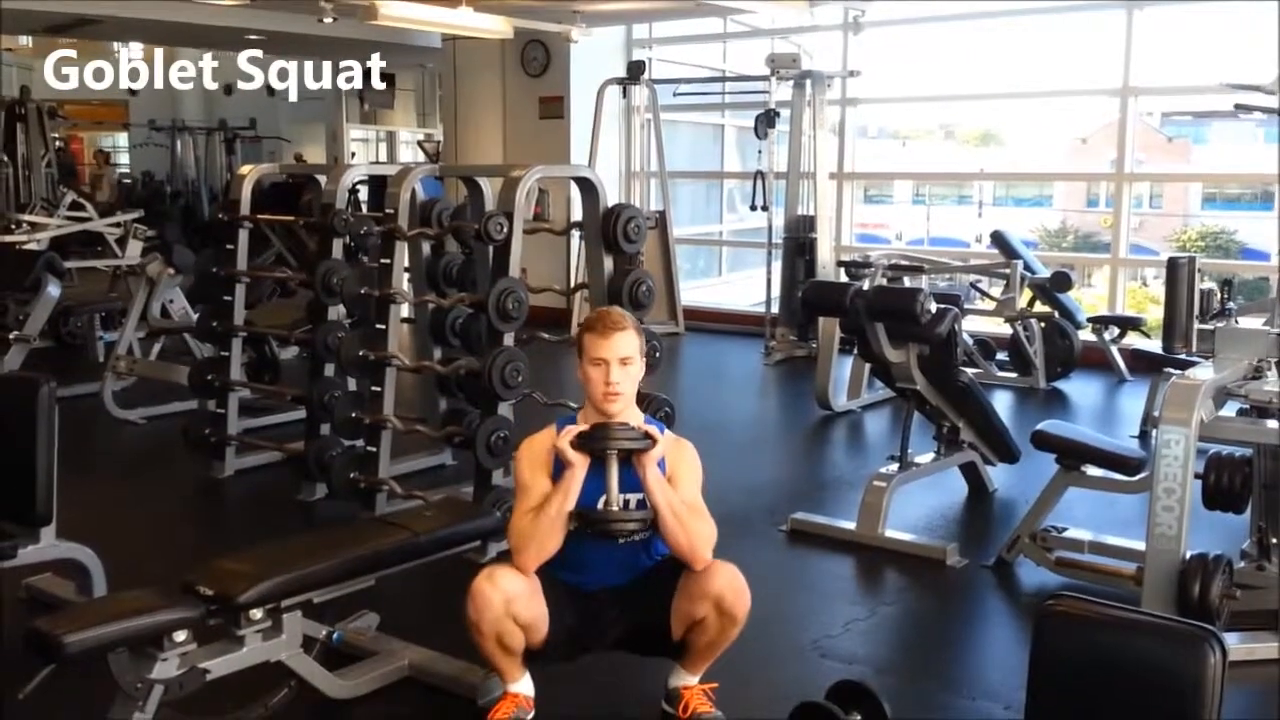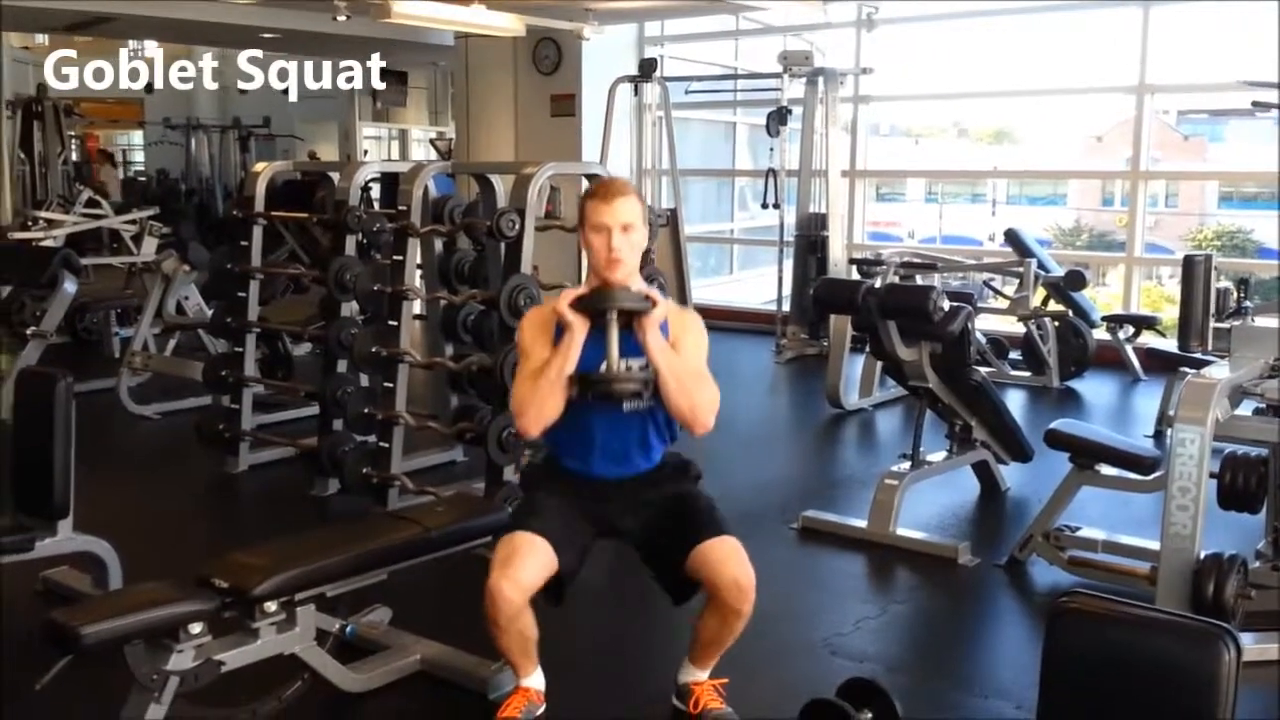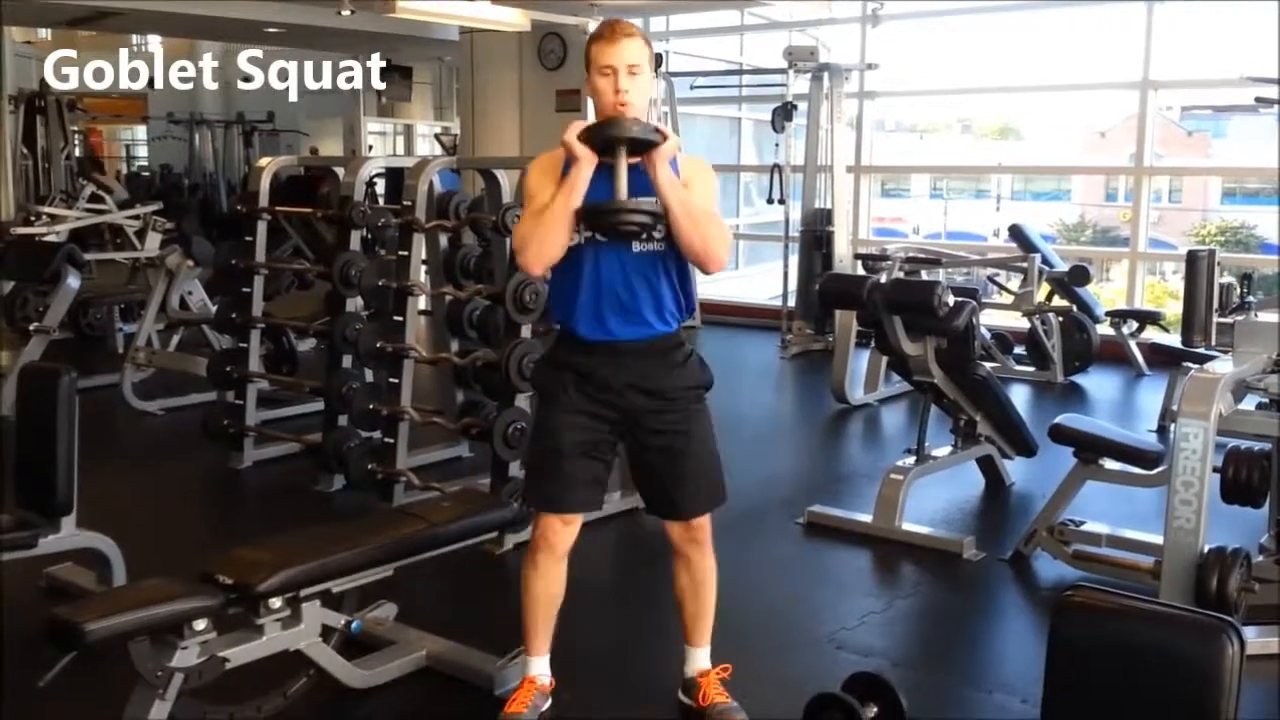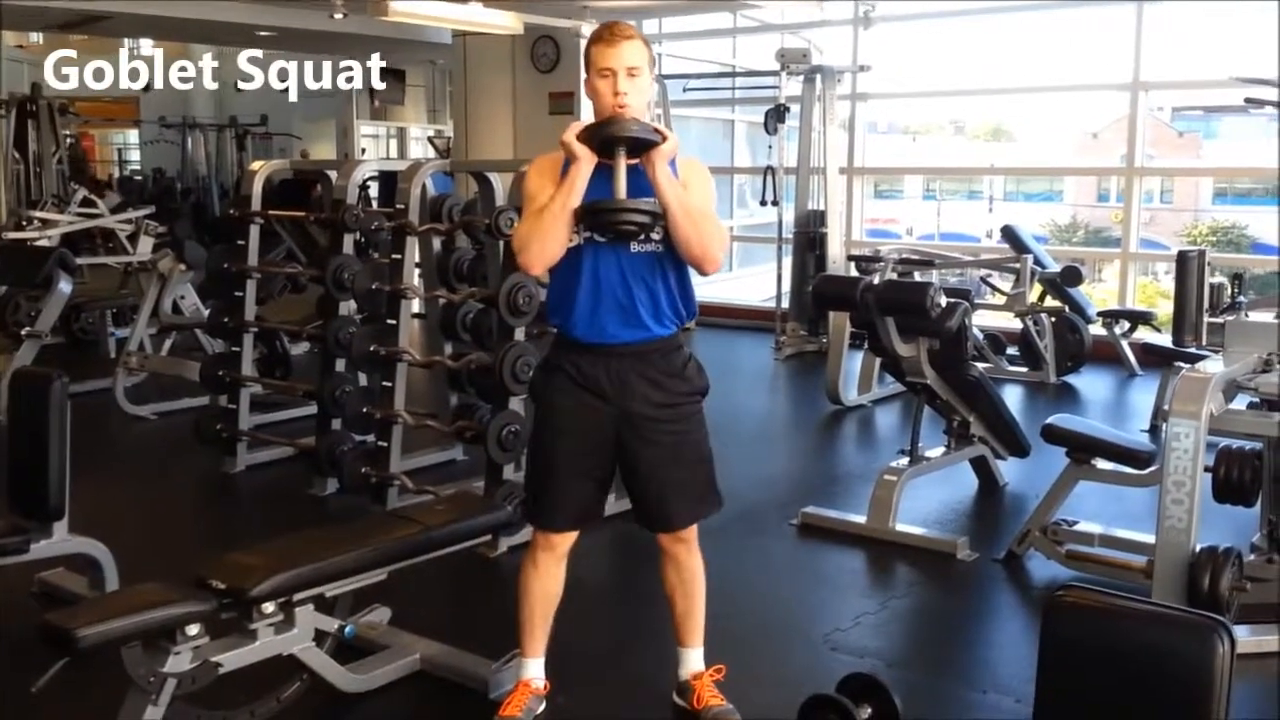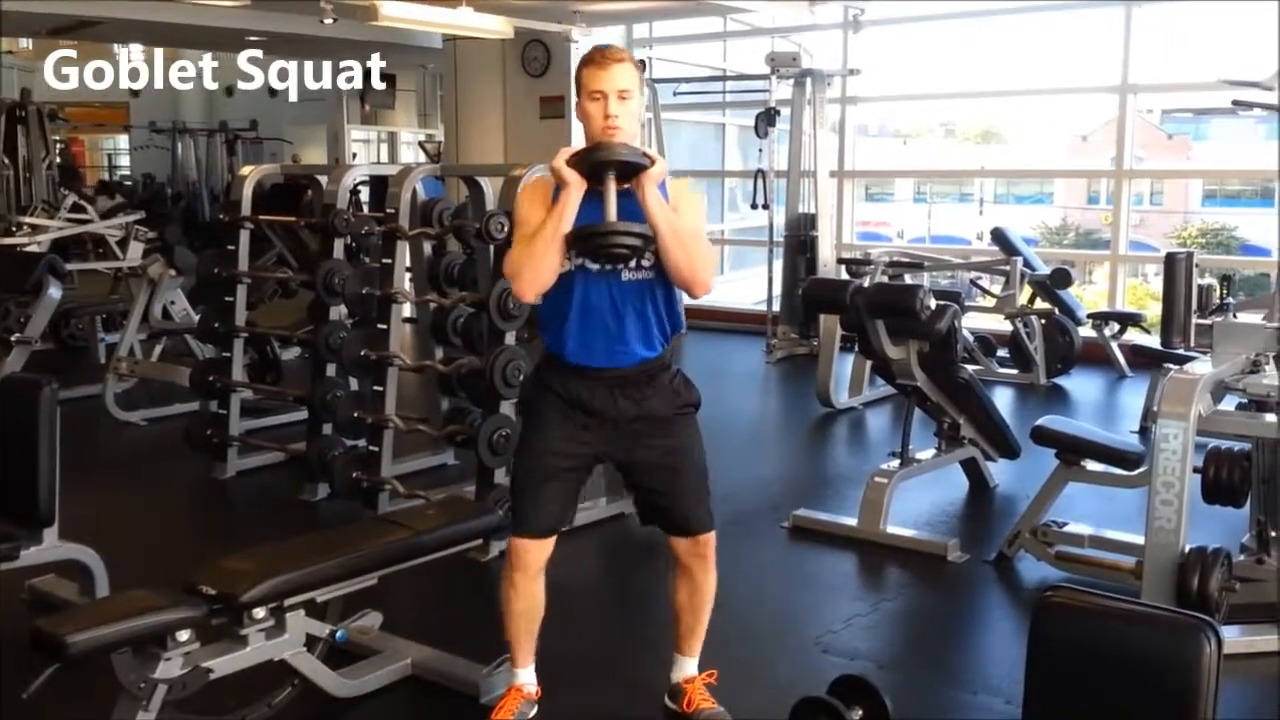
dt=0.4s
person 1, frame 1
left shoulder: (674, 451)
right shoulder: (542, 449)
left elbow: (697, 553)
right elbow: (528, 556)
left wrist: (648, 472)
right wrist: (576, 473)
left hip: (645, 588)
right hip: (565, 594)
left knee: (727, 589)
right knee: (489, 592)
left ankle: (684, 686)
person 1, frame 2
left shoulder: (678, 322)
right shoulder: (547, 320)
left elbow: (701, 419)
right elbow: (530, 422)
left wrist: (651, 336)
right wrist: (576, 334)
left hip: (655, 480)
right hip: (569, 482)
left knee: (735, 582)
right knee: (505, 587)
person 1, frame 3
left shoulder: (688, 167)
right shoulder: (553, 166)
left elbow: (713, 257)
right elbow: (533, 259)
left wrist: (660, 170)
right wrist: (582, 167)
left hip: (663, 367)
right hip: (580, 368)
left knee: (691, 531)
right knee: (552, 535)
person 1, frame 4
left shoulder: (685, 169)
right shoulder: (552, 168)
left elbow: (710, 258)
right elbow: (532, 259)
left wrist: (658, 171)
right wrist: (583, 168)
left hip: (660, 370)
right hip: (578, 371)
left knee: (679, 534)
right knee: (552, 536)
person 1, frame 5
left shoulder: (676, 194)
right shoulder: (543, 192)
left elbow: (699, 282)
right elbow: (525, 286)
left wrist: (648, 194)
right wrist: (572, 193)
left hip: (651, 391)
right hip: (566, 390)
left knee: (697, 544)
right knee: (527, 552)
